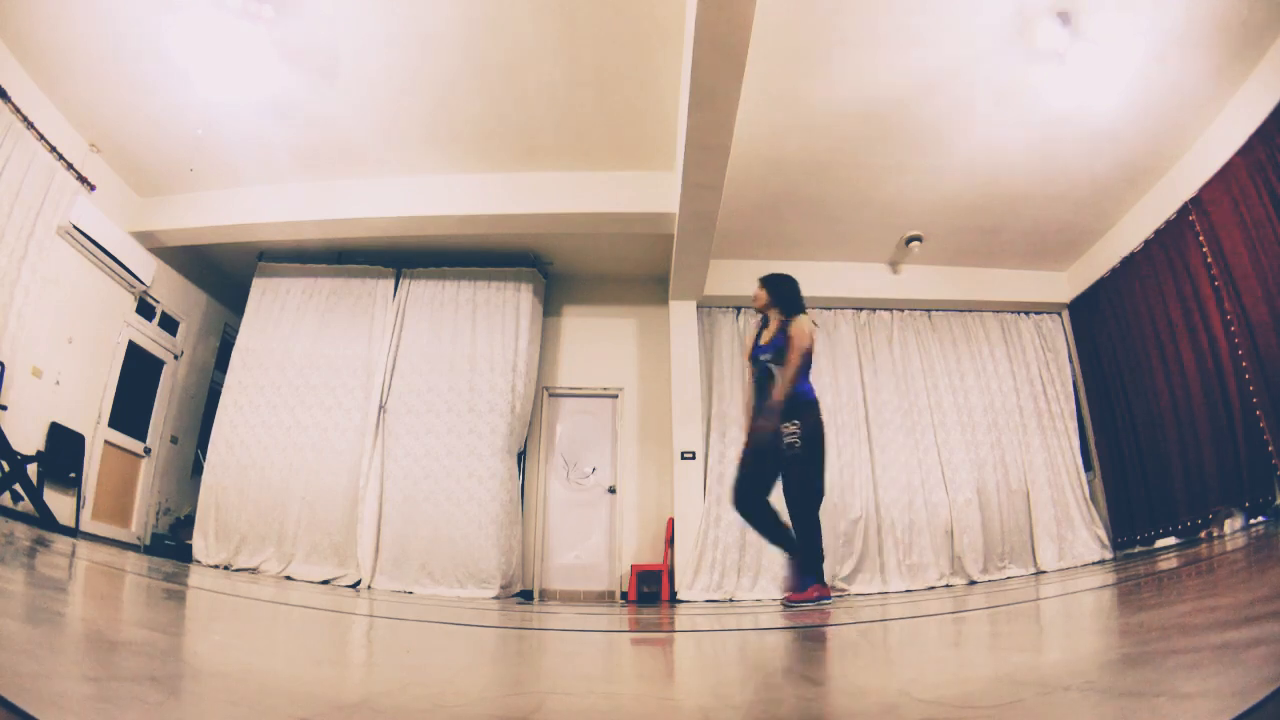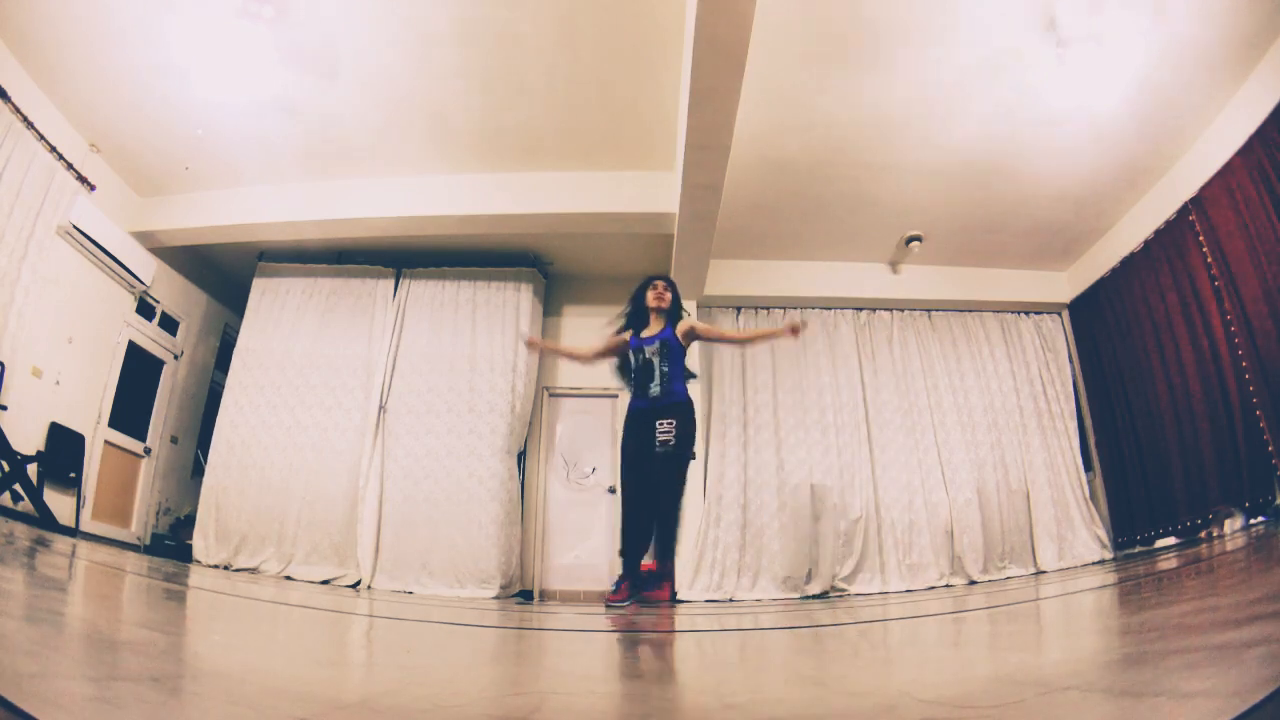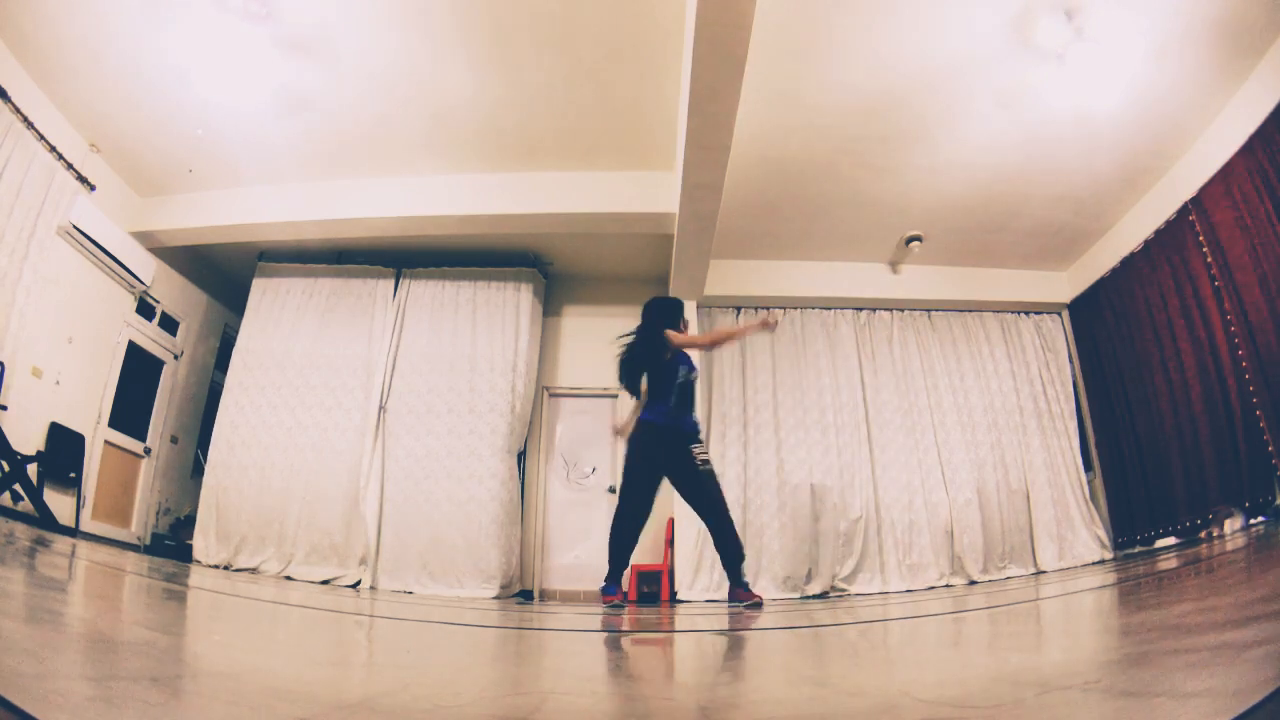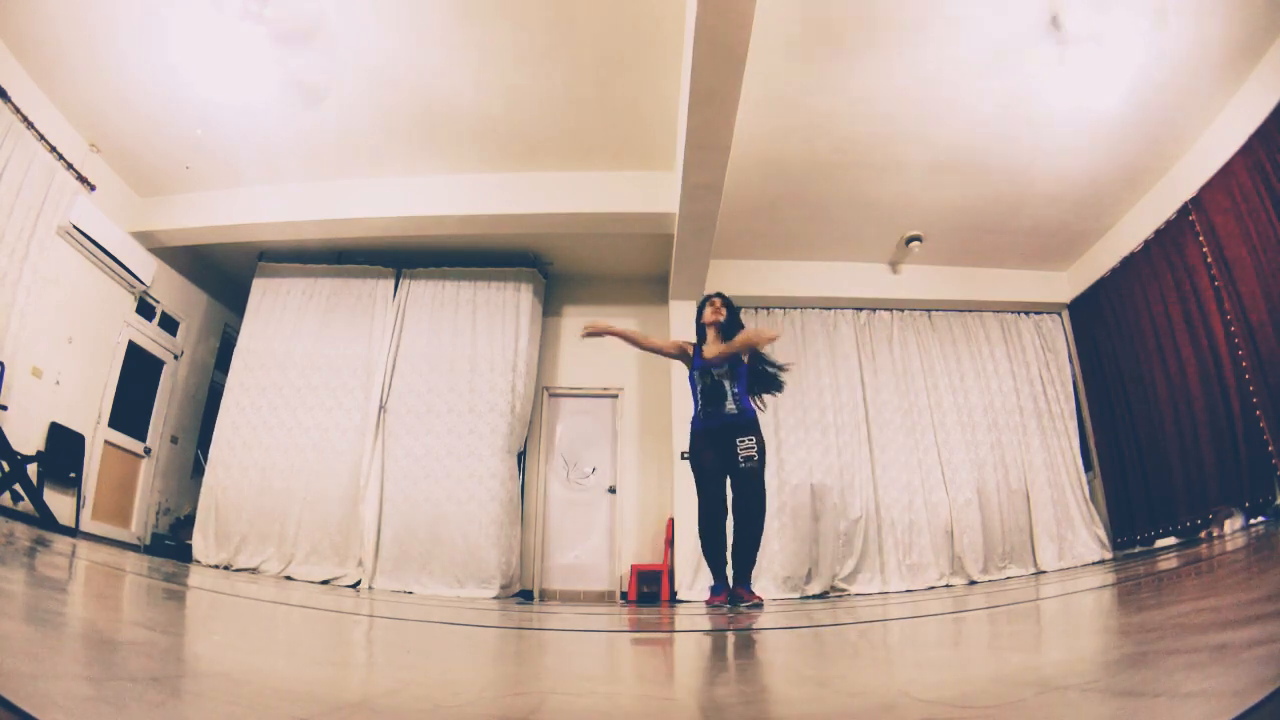
dt=0.7s
person 1, frame 1
left shoulder: (799, 323)
right shoulder: (758, 337)
left elbow: (792, 368)
left wrist: (774, 411)
right wrist: (752, 424)
left hip: (800, 416)
right hip: (766, 421)
left knee: (802, 499)
right knee: (746, 498)
left ankle: (815, 581)
right ankle: (799, 555)
person 1, frame 2
left shoulder: (682, 327)
right shoulder: (629, 337)
left elbow: (735, 336)
right elbow: (589, 355)
left wrist: (780, 330)
right wrist: (546, 346)
left hip: (673, 415)
right hip: (638, 417)
left knee: (665, 493)
right knee: (634, 498)
left ankle: (663, 576)
right ankle: (629, 578)
person 1, frame 3
left shoulder: (672, 349)
right shoulder: (662, 338)
left elbow: (646, 391)
right elbow: (707, 341)
left wrist: (631, 421)
right wrist: (753, 326)
left hip: (683, 439)
right hip: (653, 438)
left knee: (715, 509)
right knee: (632, 512)
left ankle: (737, 583)
right ankle: (613, 583)
person 1, frame 4
left shoulder: (740, 340)
right shoulder: (688, 351)
left elbow: (762, 337)
right elbow: (646, 342)
left wrist: (723, 352)
right wrist: (609, 329)
left hip: (743, 431)
right hip: (705, 436)
left knee: (751, 504)
right knee: (711, 508)
left ankle: (742, 583)
right ankle: (719, 583)
